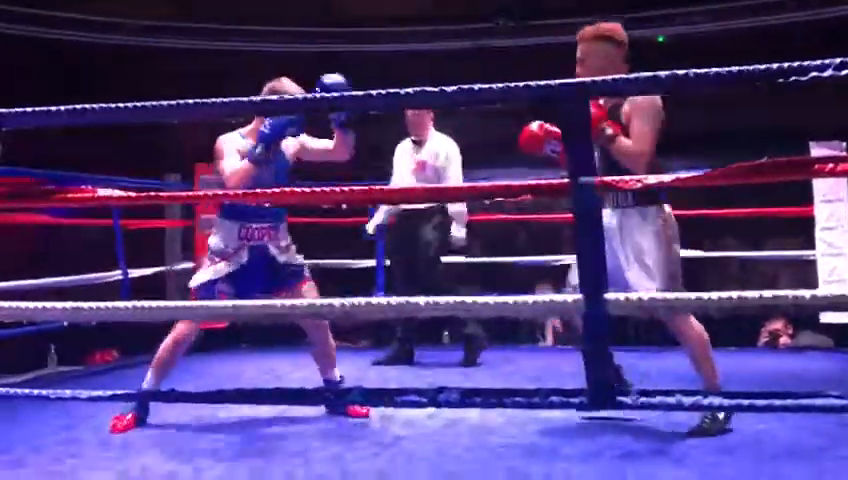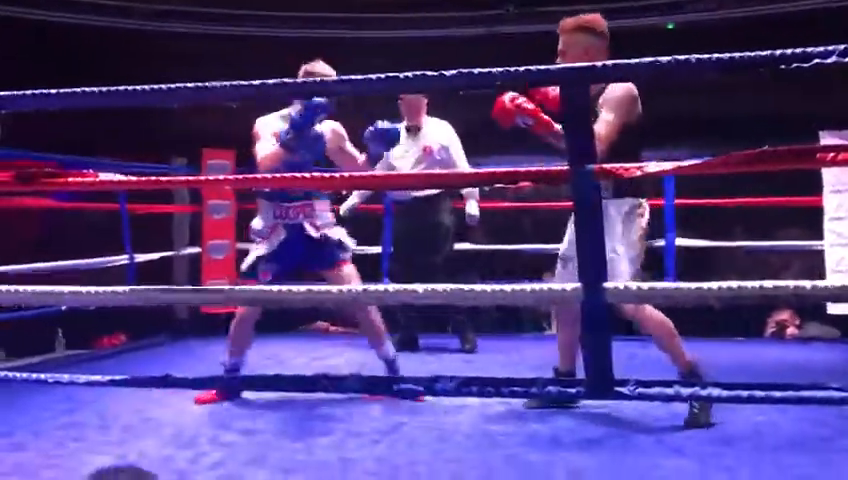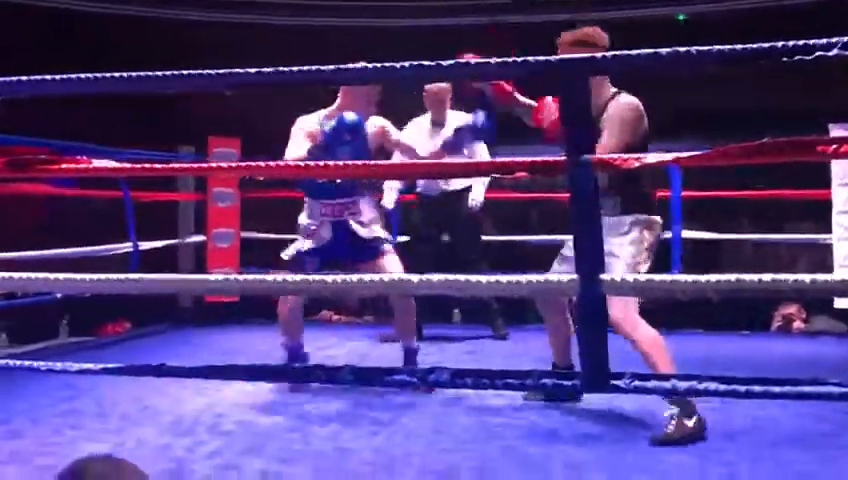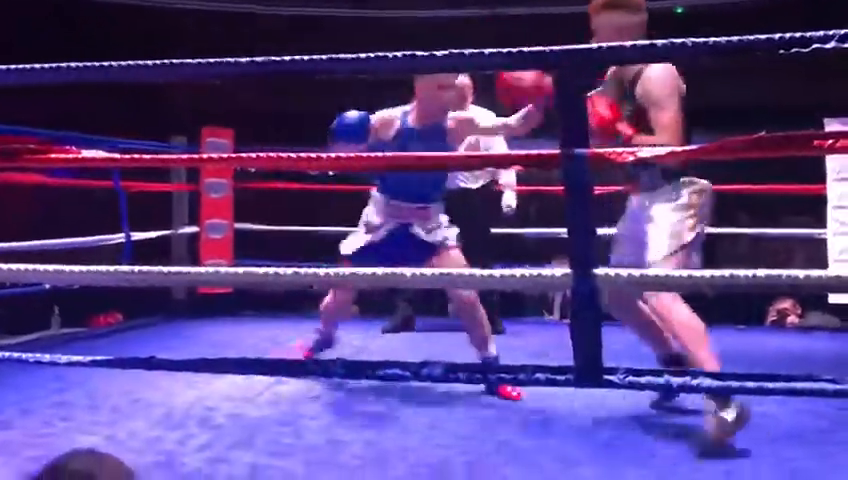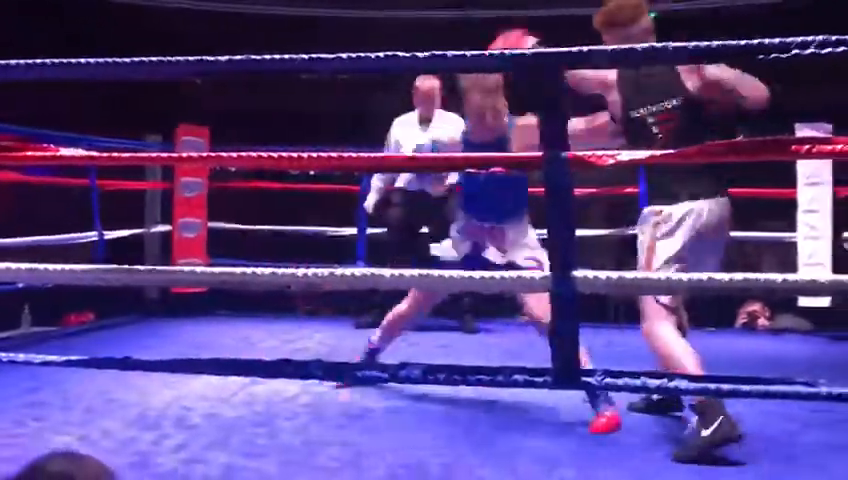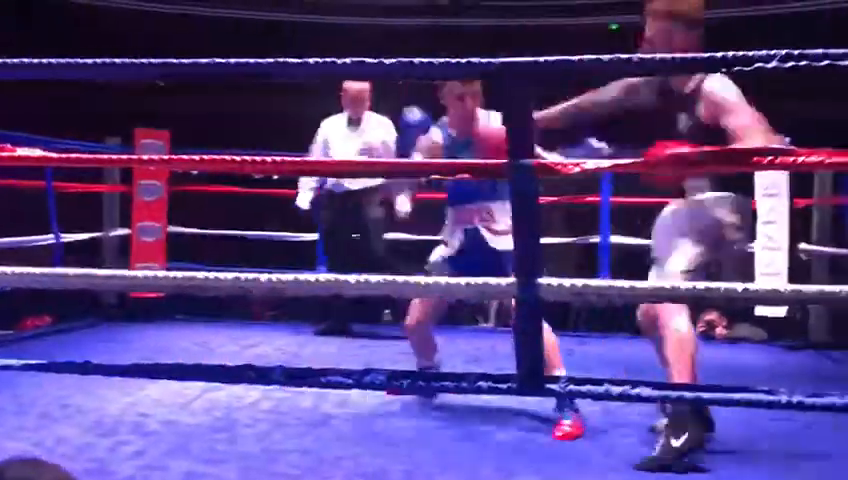
dt=0.3s
person 1, frame 1
left shoulder: (642, 100)
right shoulder: (599, 105)
left elbow: (638, 162)
left wrist: (600, 127)
right wrist: (560, 148)
left hip: (643, 218)
right hip: (608, 217)
left knee: (672, 312)
person 1, frame 2
left shoulder: (620, 91)
right shoulder: (585, 94)
left elbow: (597, 147)
left wrist: (563, 109)
right wrist: (536, 120)
left hip: (620, 209)
left knee: (629, 303)
right knee: (564, 297)
left ankle: (693, 378)
right ankle: (565, 382)
person 1, frame 3
left shoulder: (624, 107)
right shoulder: (583, 104)
left elbow: (597, 170)
right elbow: (539, 118)
left wrist: (564, 130)
right wrist: (504, 93)
left hip: (629, 223)
right hip: (598, 221)
left knee: (620, 312)
right knee: (549, 294)
left ankle: (685, 409)
right ankle: (563, 375)
person 1, frame 4
left shoulder: (656, 76)
right shoulder: (617, 76)
left elbow: (671, 147)
right elbow: (593, 116)
left wrist: (618, 130)
left hip: (674, 195)
right hip: (646, 198)
left knee: (660, 297)
right knee: (618, 295)
left ankle: (726, 406)
right ankle: (676, 365)
person 1, frame 5
left shoulder: (611, 81)
right shoulder: (691, 67)
left elbow: (559, 69)
right elbow: (759, 97)
left wrist: (523, 47)
right wrist: (719, 90)
left hip: (669, 209)
right hip: (714, 204)
left knee: (656, 320)
right knee: (670, 302)
left ankle: (712, 415)
right ankle: (667, 393)
person 1, frame 6
left shoulder: (715, 90)
right shoulder: (653, 86)
left elbow: (762, 146)
right elbow: (595, 103)
right wrist: (535, 120)
left hip: (713, 206)
right hip: (687, 207)
left knee: (668, 302)
right knee: (651, 314)
left ankle: (684, 422)
right ankle: (691, 410)
person 2, frame 1
left shoulder: (291, 142)
right shoulder: (230, 143)
left elbow: (343, 153)
right elbow: (234, 182)
left wrist: (340, 120)
right wrist: (264, 146)
left hip: (276, 248)
right hip: (232, 250)
left knee: (317, 321)
right knee: (186, 329)
right ankle: (140, 406)
person 2, frame 2
left shoulder: (331, 130)
right shoulder: (268, 125)
left elbow: (359, 172)
right elbow: (265, 166)
left wrist: (375, 150)
right wrist: (295, 132)
left hip: (318, 224)
right hip: (275, 229)
left knee: (358, 299)
right knee: (247, 310)
left ankle: (394, 373)
right ankle: (229, 382)
person 2, frame 3
left shoulder: (376, 127)
right shoulder: (308, 125)
left elbow: (420, 158)
left wrist: (456, 139)
right wrist: (316, 145)
left hip: (361, 220)
right hip: (319, 224)
right knee: (290, 303)
left ankle: (410, 363)
right ankle: (295, 359)
person 2, frame 4
left shoulder: (458, 124)
right shoulder: (388, 121)
left elbow: (514, 127)
right elbow: (339, 155)
left wrist: (536, 106)
right wrist: (343, 141)
left hip: (430, 223)
right hip: (383, 221)
left knee: (466, 297)
right knee: (340, 297)
left ankle: (493, 374)
right ankle: (322, 341)
person 2, frame 5
left shoulder: (523, 130)
right shoulder: (454, 141)
left elbow: (580, 130)
left hip: (512, 240)
right hip: (466, 239)
left knee: (543, 317)
right knee: (408, 311)
left ankle: (600, 396)
right ankle: (369, 356)
person 2, frame 6
left shoulder: (499, 125)
right shoulder: (434, 140)
left hip: (501, 231)
right hip: (460, 236)
right knee: (415, 322)
left ankle: (568, 404)
right ankle: (430, 376)
person 3, frame 1
left shoulder: (444, 146)
right shoulder: (403, 148)
left elbow: (455, 186)
left wrist: (458, 223)
right wrist: (379, 217)
left hip: (429, 218)
right hip: (404, 220)
left knee: (431, 280)
right knee: (404, 285)
left ankle: (473, 338)
right ankle: (404, 346)
person 3, frame 2
left shoulder: (441, 130)
left elbow: (461, 167)
right elbow: (375, 170)
left wrist: (471, 200)
right wrist: (354, 198)
left hip: (434, 205)
right hip: (404, 208)
left knee: (438, 268)
right knee: (403, 271)
left ankle: (463, 329)
right ankle: (407, 334)
person 3, frame 3
left shoulder: (466, 123)
right shoulder: (414, 127)
left elbow: (482, 160)
right elbow: (399, 163)
left wrist: (478, 189)
right wrist: (389, 193)
left hip: (460, 199)
right hip: (427, 201)
left knee: (470, 260)
right knee: (419, 261)
left ankle: (493, 319)
person 3, frame 4
left shoulder: (485, 119)
left wrist: (509, 189)
left hip: (475, 195)
left knee: (479, 256)
left ankle: (490, 316)
right ankle: (405, 314)
person 3, frame 5
left shoulder: (453, 123)
right shoulder: (400, 124)
right wrist: (374, 192)
left hip: (440, 197)
right hip: (405, 196)
right knee: (394, 253)
left ankle: (463, 314)
right ankle: (382, 311)
person 3, frame 6
left shoulder: (381, 125)
right shoulder: (329, 126)
right elbow: (315, 162)
left wrist: (403, 197)
right wrist: (306, 191)
left hip: (370, 196)
right hip: (336, 198)
left knee: (376, 255)
right knee: (338, 259)
right ankle: (338, 318)
